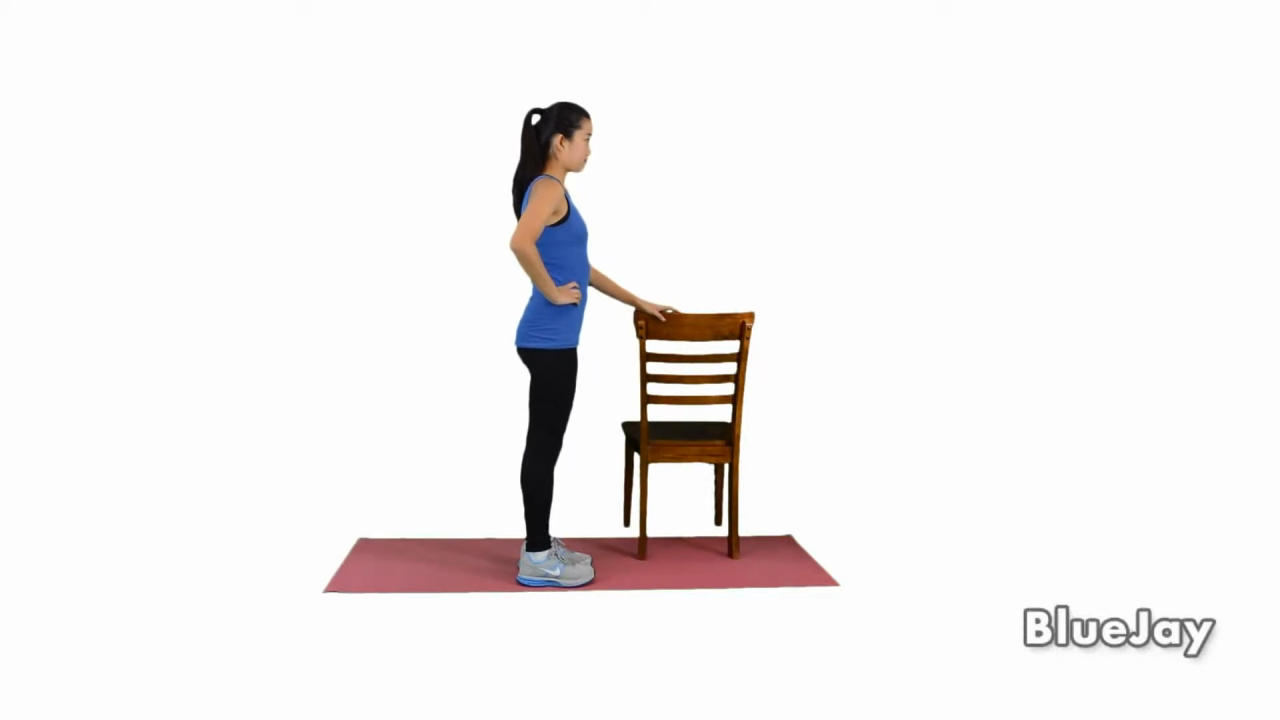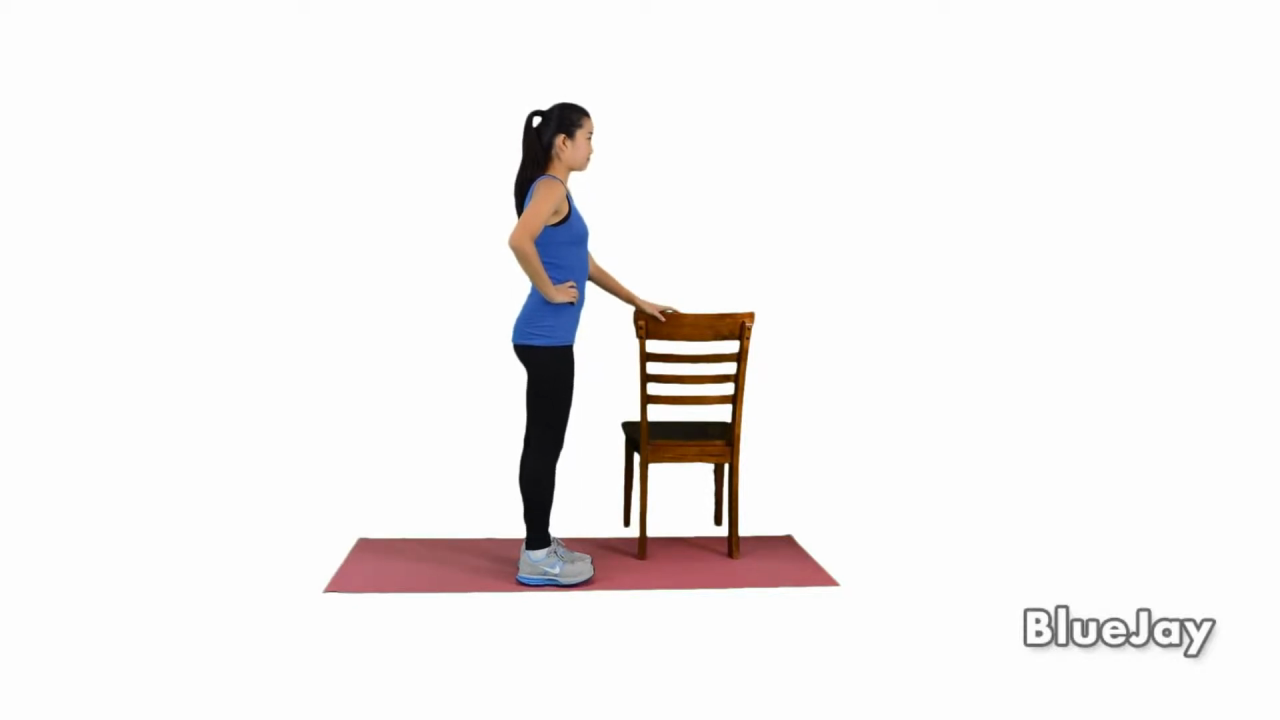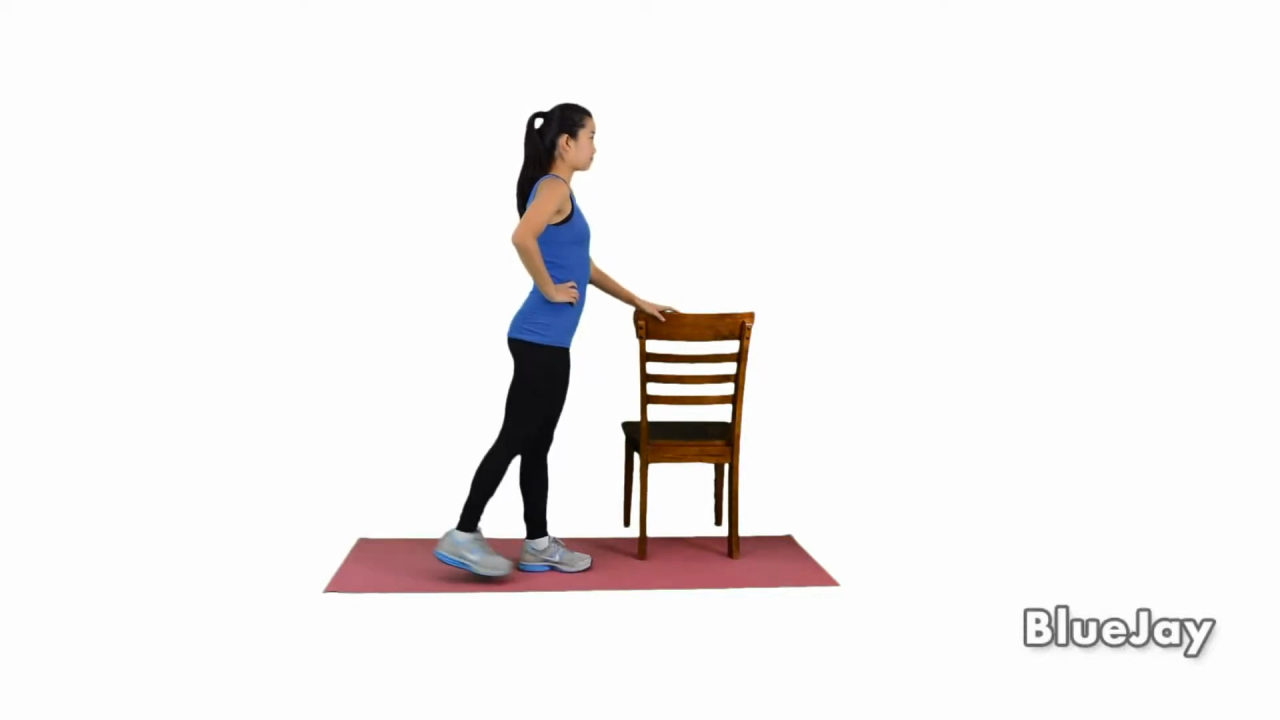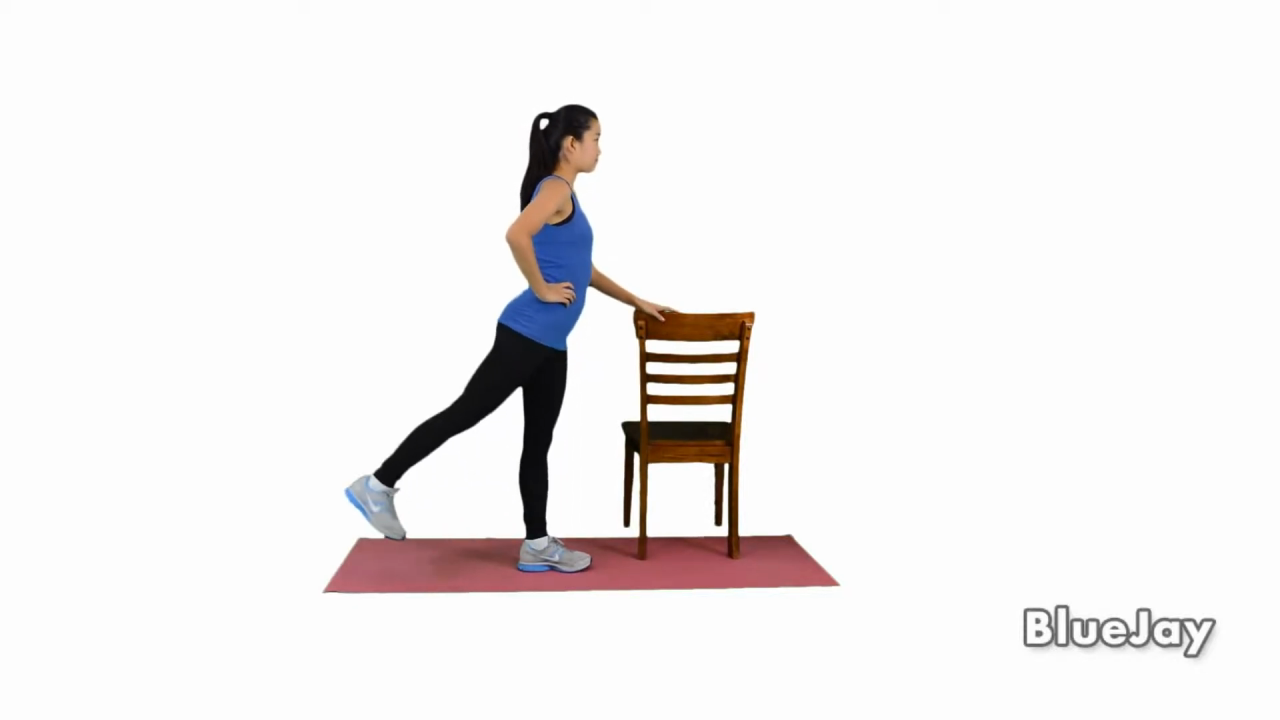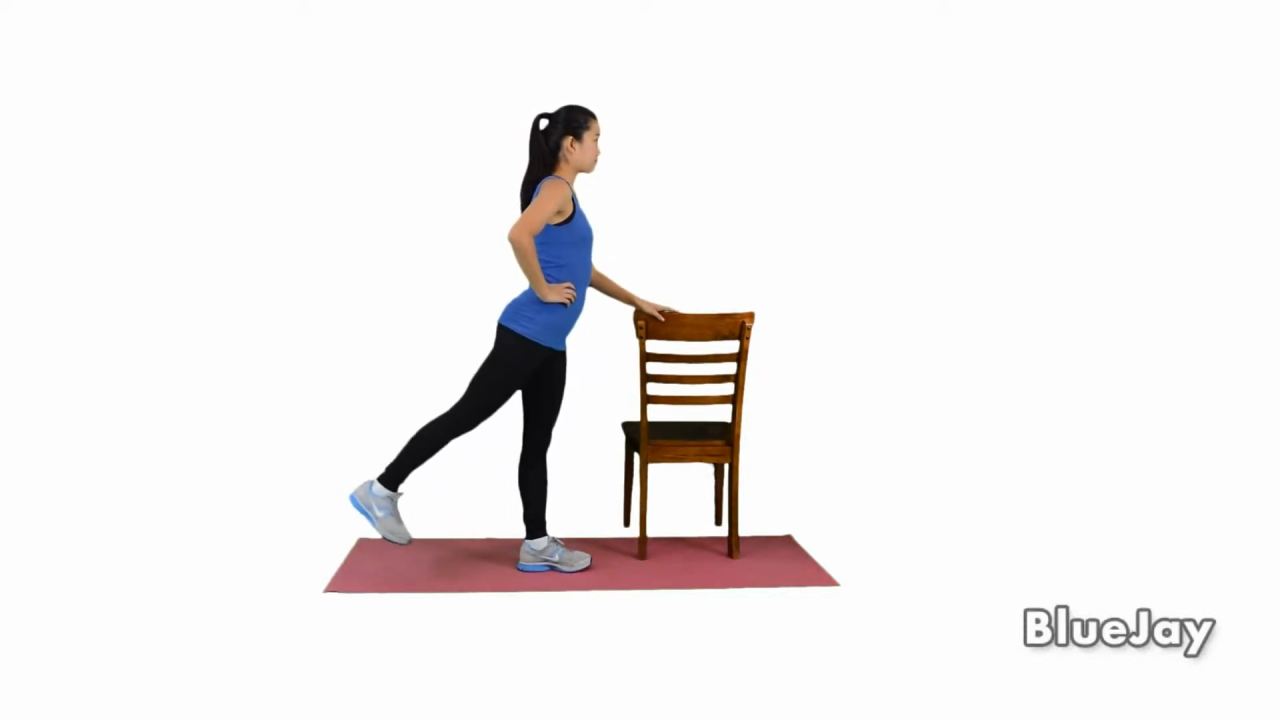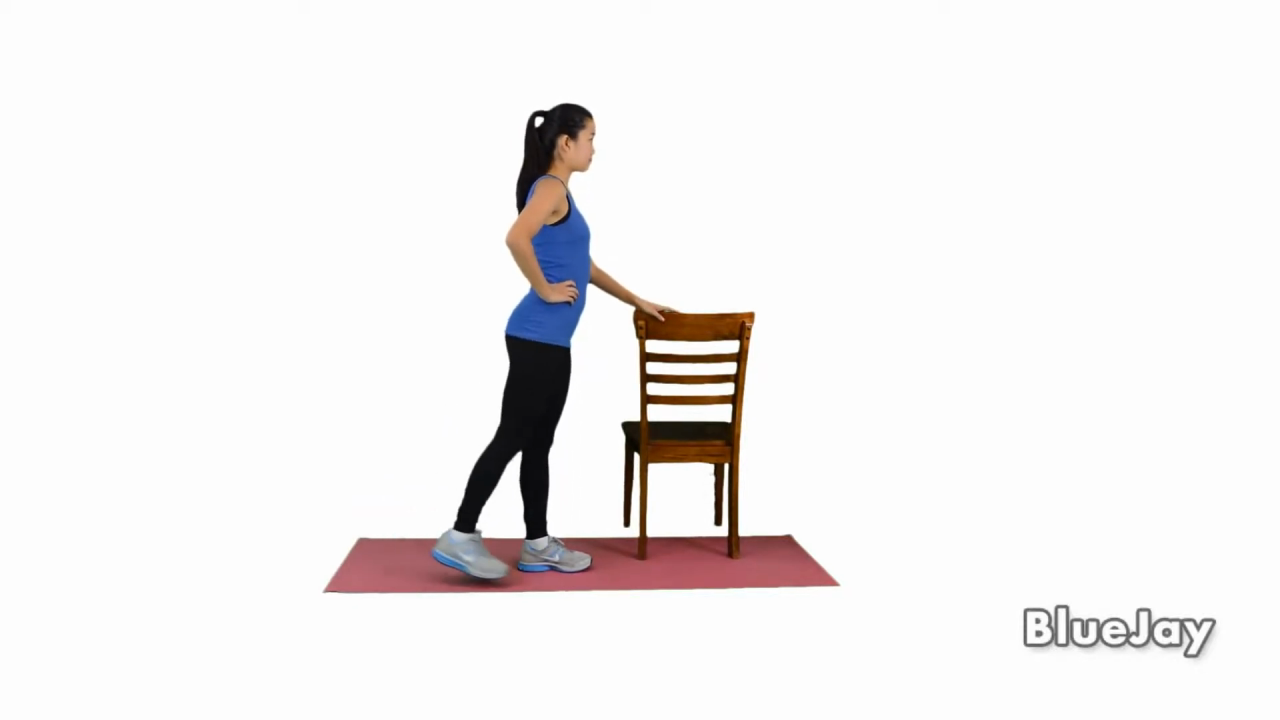
dt=0.5s
person 1, frame 1
left shoulder: (554, 191)
right shoulder: (547, 188)
left elbow: (581, 268)
right elbow: (520, 243)
left wrist: (639, 302)
right wrist: (551, 293)
left hip: (554, 337)
right hip: (549, 338)
left knee: (546, 444)
right knee: (544, 445)
left ankle: (541, 545)
right ankle: (536, 560)
person 1, frame 2
left shoulder: (556, 190)
right shoulder: (550, 187)
left elbow: (585, 264)
right elbow: (519, 240)
left wrist: (640, 302)
right wrist: (547, 290)
left hip: (551, 337)
right hip: (545, 337)
left knee: (544, 442)
right knee: (544, 443)
left ankle: (542, 543)
right ankle: (536, 556)
person 1, frame 3
left shoulder: (559, 190)
right shoulder: (553, 187)
left elbow: (584, 266)
right elbow: (522, 237)
left wrist: (638, 302)
right wrist: (549, 288)
left hip: (553, 341)
right hip: (539, 338)
left knee: (537, 443)
right knee: (515, 437)
left ankle: (538, 544)
right ankle: (461, 535)
person 1, frame 4
left shoulder: (565, 193)
right shoulder: (555, 188)
left elbow: (583, 268)
right elbow: (516, 235)
left wrist: (636, 301)
right wrist: (541, 289)
left hip: (550, 342)
right hip: (528, 333)
left knee: (539, 442)
right knee: (465, 413)
left ankle: (537, 544)
right ankle: (379, 484)
person 1, frame 5
left shoulder: (565, 193)
right shoulder: (555, 188)
left elbow: (582, 269)
right elbow: (518, 235)
left wrist: (636, 301)
right wrist: (542, 289)
left hip: (549, 342)
right hip: (527, 333)
left knee: (537, 442)
right knee: (466, 415)
left ankle: (537, 545)
right ankle: (382, 490)
person 1, frame 6
left shoulder: (559, 190)
right shoulder: (549, 187)
left elbow: (584, 265)
right elbow: (516, 238)
left wrist: (637, 301)
right wrist: (542, 289)
left hip: (553, 340)
right hip: (536, 336)
left knee: (538, 443)
right knee: (512, 437)
left ankle: (538, 544)
right ankle: (459, 535)
